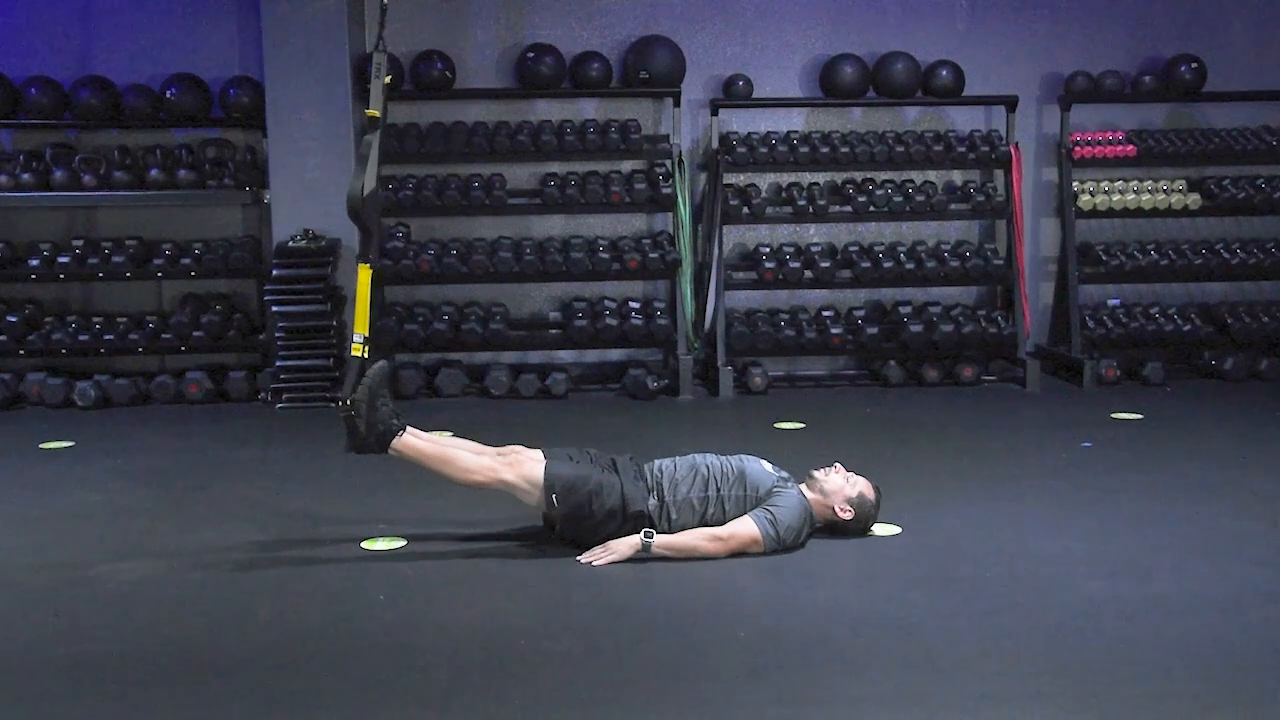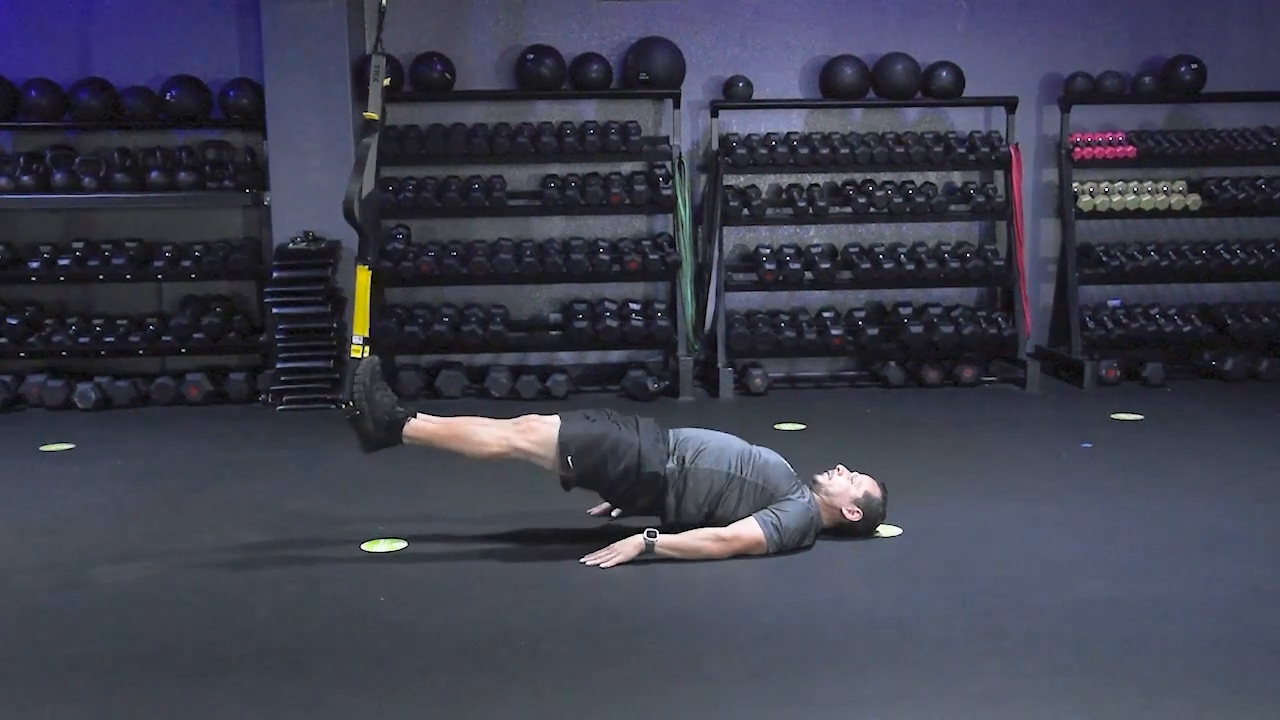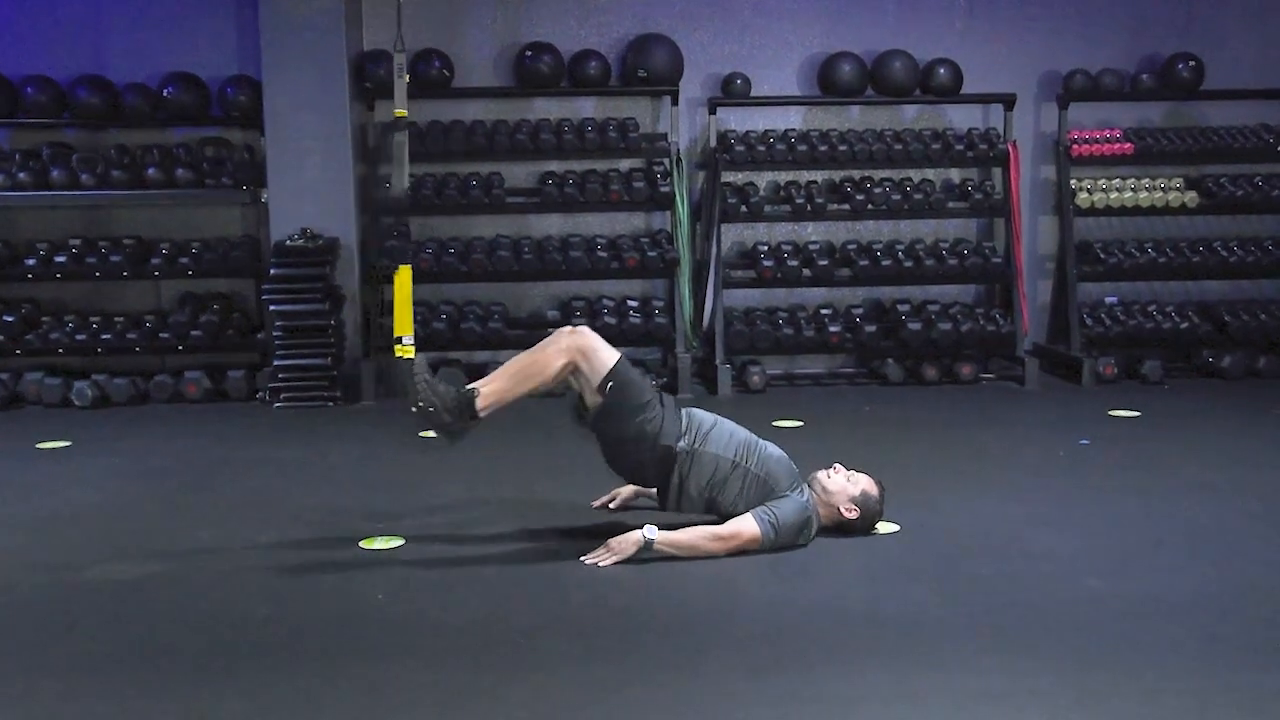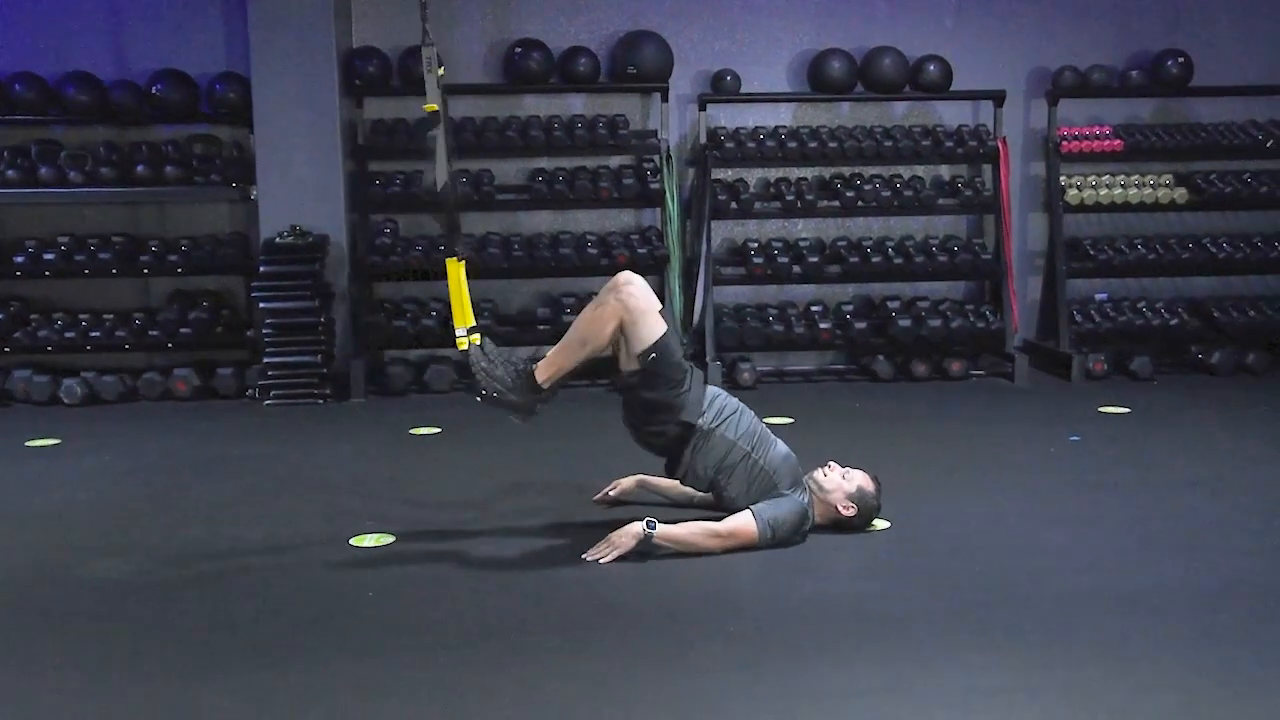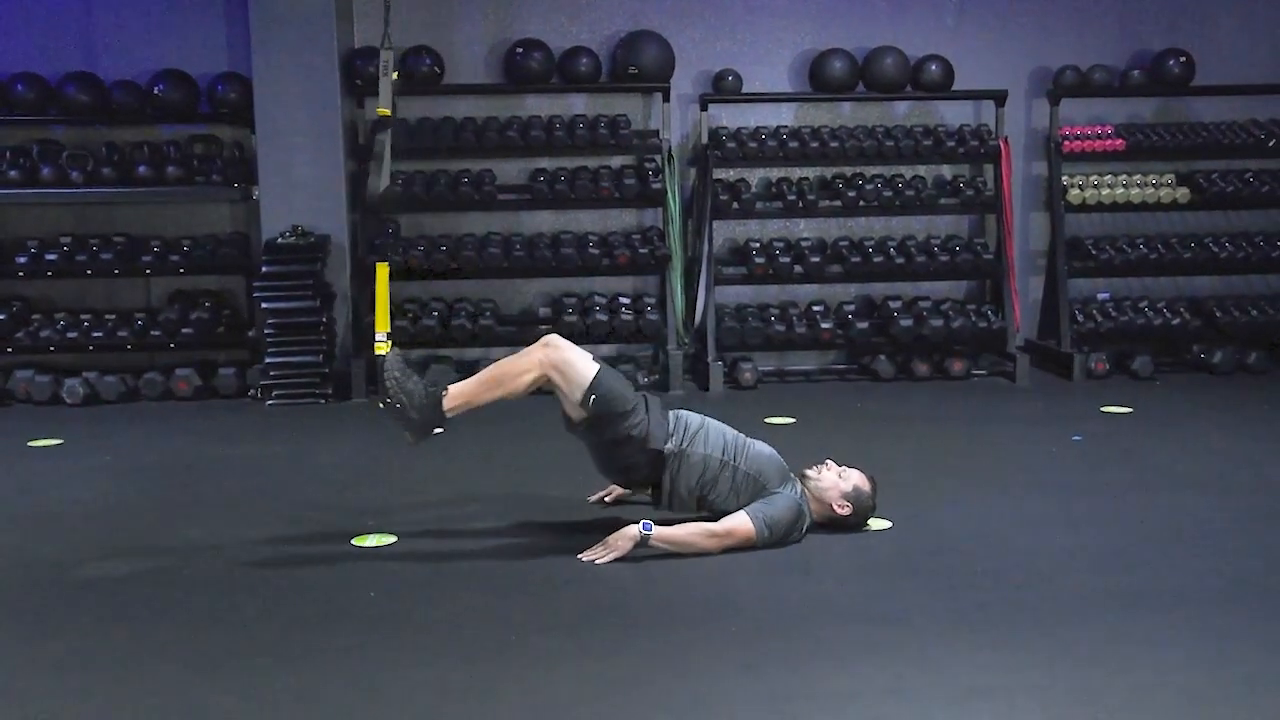
dt=0.5s
person 1, frame 1
left shoulder: (794, 514)
right shoulder: (782, 485)
left elbow: (723, 540)
left wrist: (640, 541)
left hip: (638, 506)
right hip: (641, 479)
left knee: (508, 471)
right knee: (513, 455)
left ankle: (387, 437)
right ankle: (390, 430)
person 1, frame 2
left shoulder: (801, 518)
right shoulder: (794, 489)
left elbow: (727, 541)
left wrist: (644, 542)
left hip: (658, 472)
right hip: (660, 450)
left knee: (521, 437)
right knee: (528, 427)
left ankle: (396, 427)
right ankle: (400, 422)
person 1, frame 3
left shoulder: (798, 517)
right shoulder: (795, 492)
left elbow: (725, 538)
left wrist: (647, 536)
right wrist: (642, 488)
left hip: (663, 449)
right hip: (674, 439)
left knee: (577, 341)
right knee: (571, 339)
left ankle: (465, 407)
right ankle: (468, 401)
person 1, frame 4
left shoulder: (794, 516)
right shoulder: (794, 494)
left elbow: (723, 535)
left wrist: (646, 531)
left hip: (679, 420)
right hip: (693, 413)
left knee: (626, 297)
right knee: (627, 285)
left ankle: (531, 383)
right ankle: (533, 375)
person 1, frame 5
left shoulder: (790, 512)
right shoulder: (785, 484)
left elbow: (721, 534)
left wrist: (644, 532)
left hip: (651, 447)
right hip: (661, 434)
left knee: (551, 352)
right knee: (553, 351)
left ankle: (433, 406)
right ankle: (438, 398)
